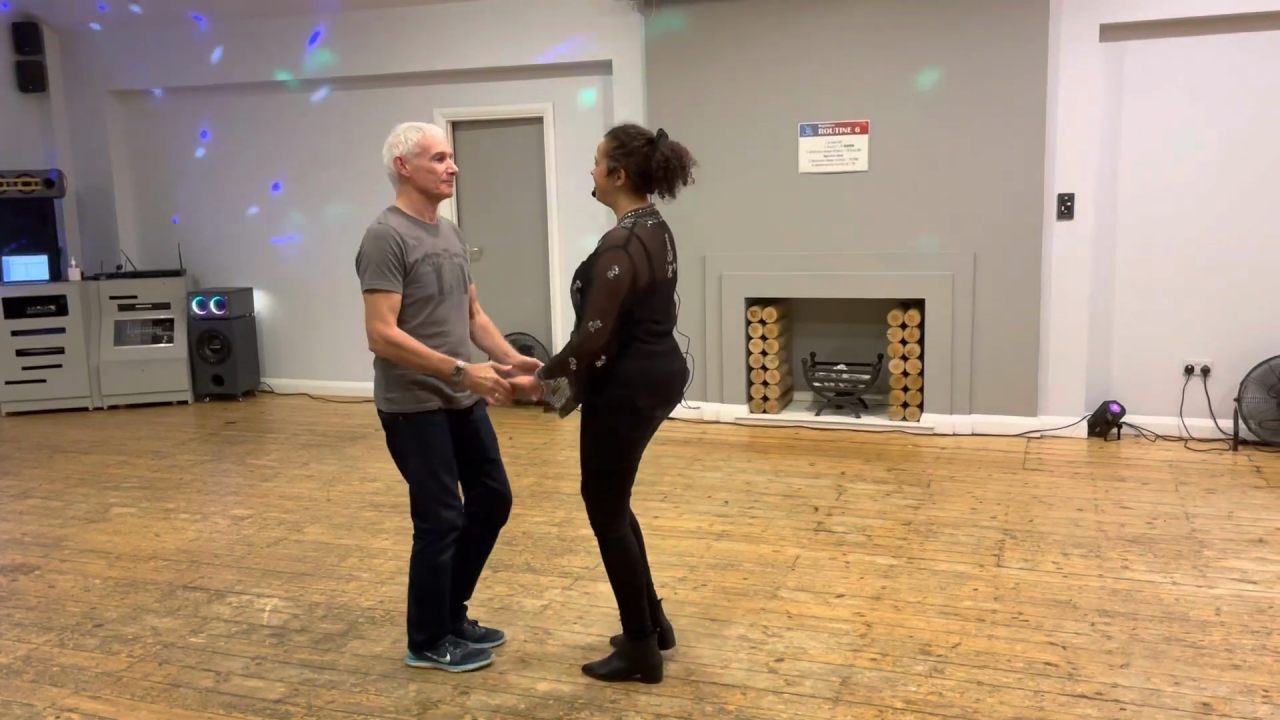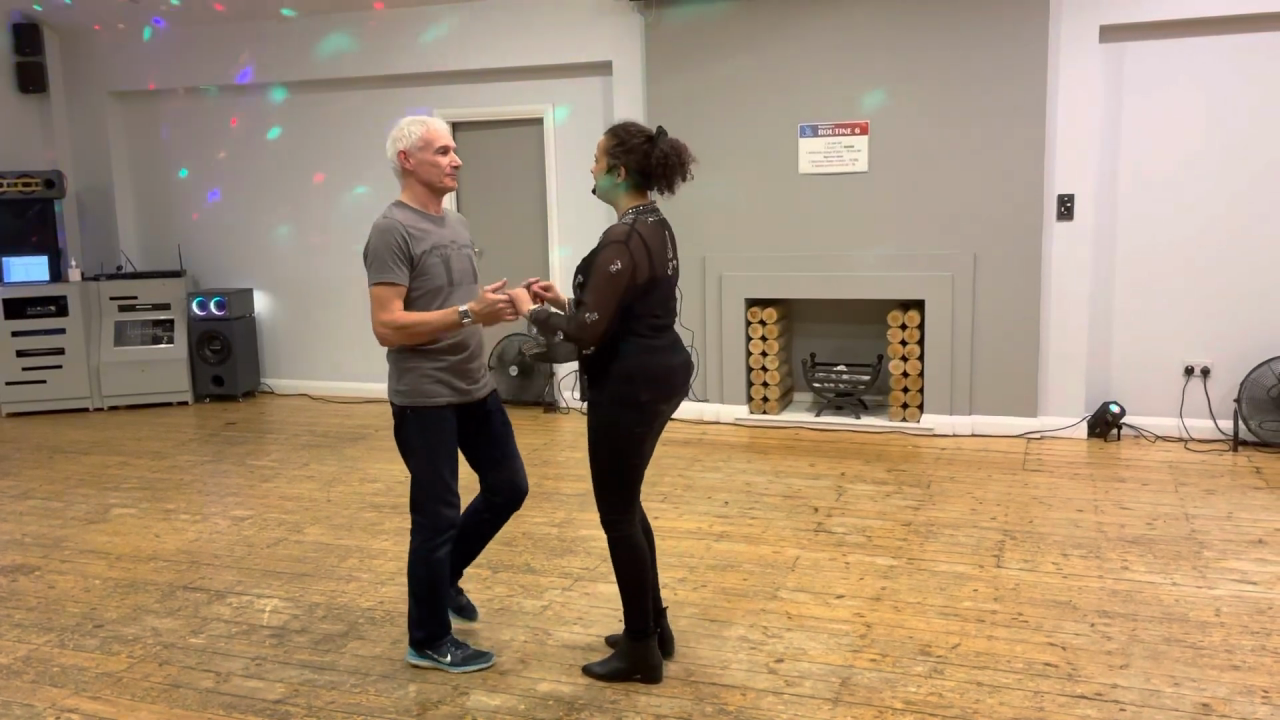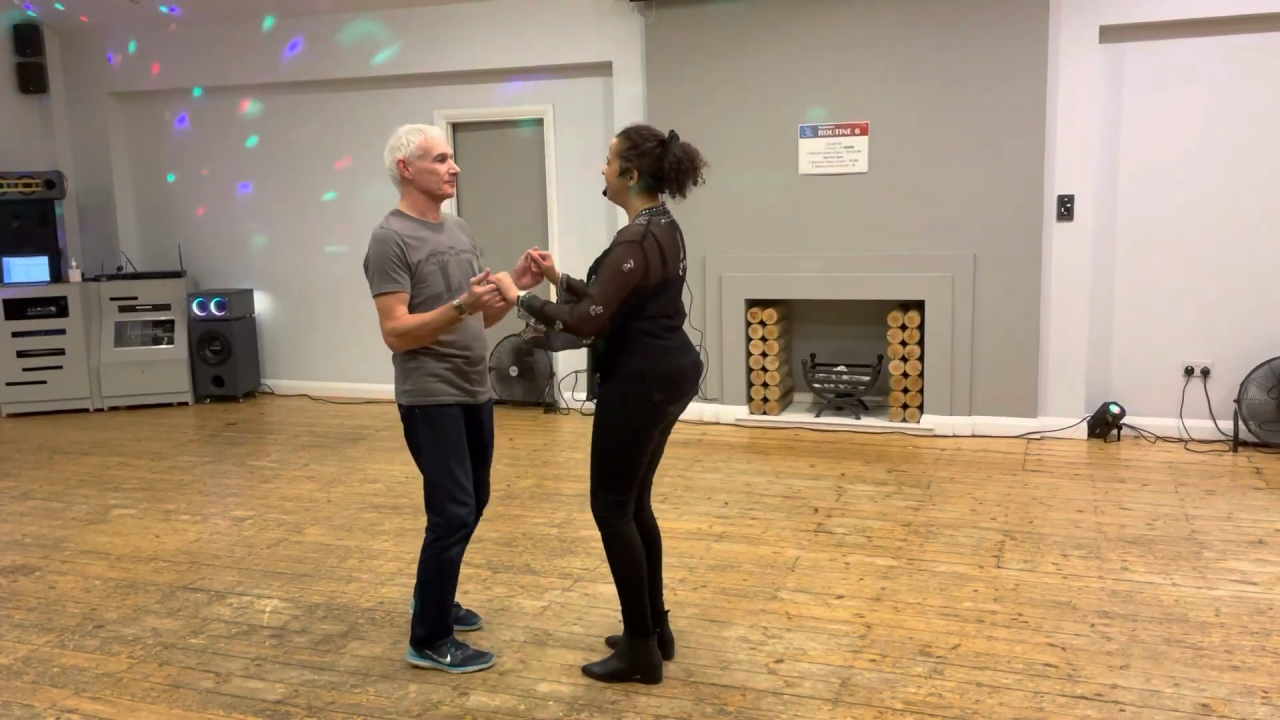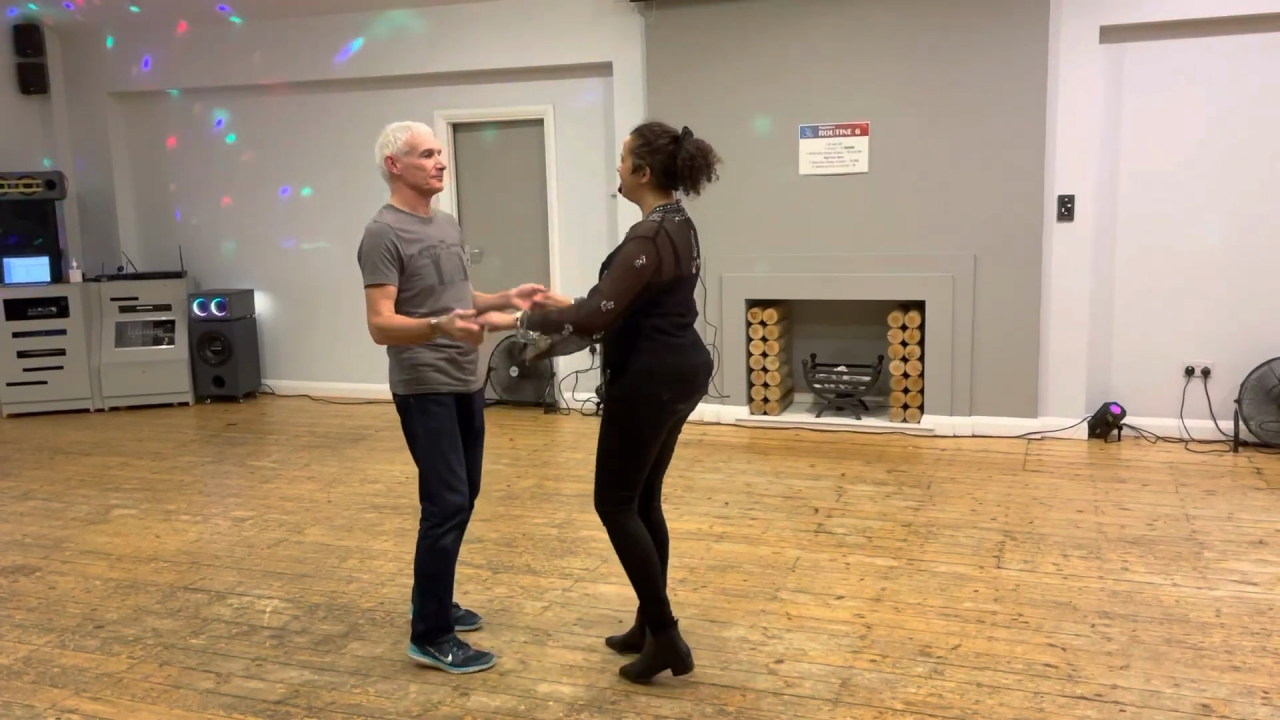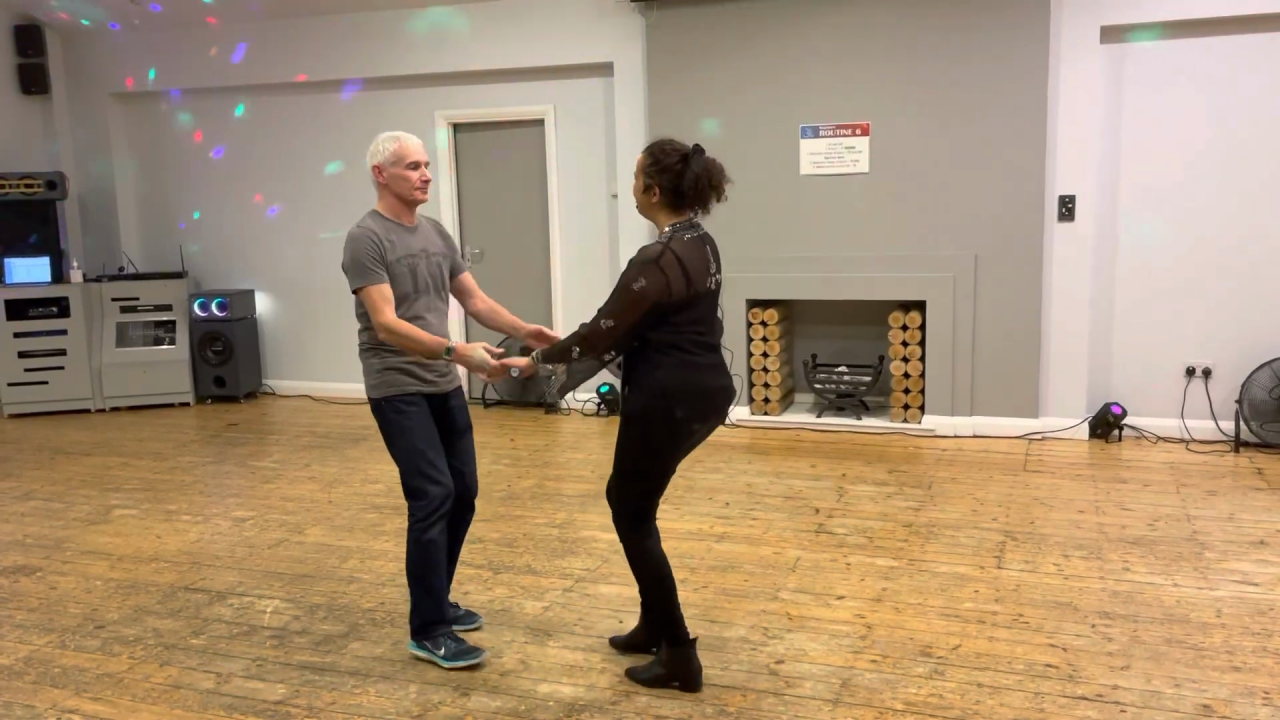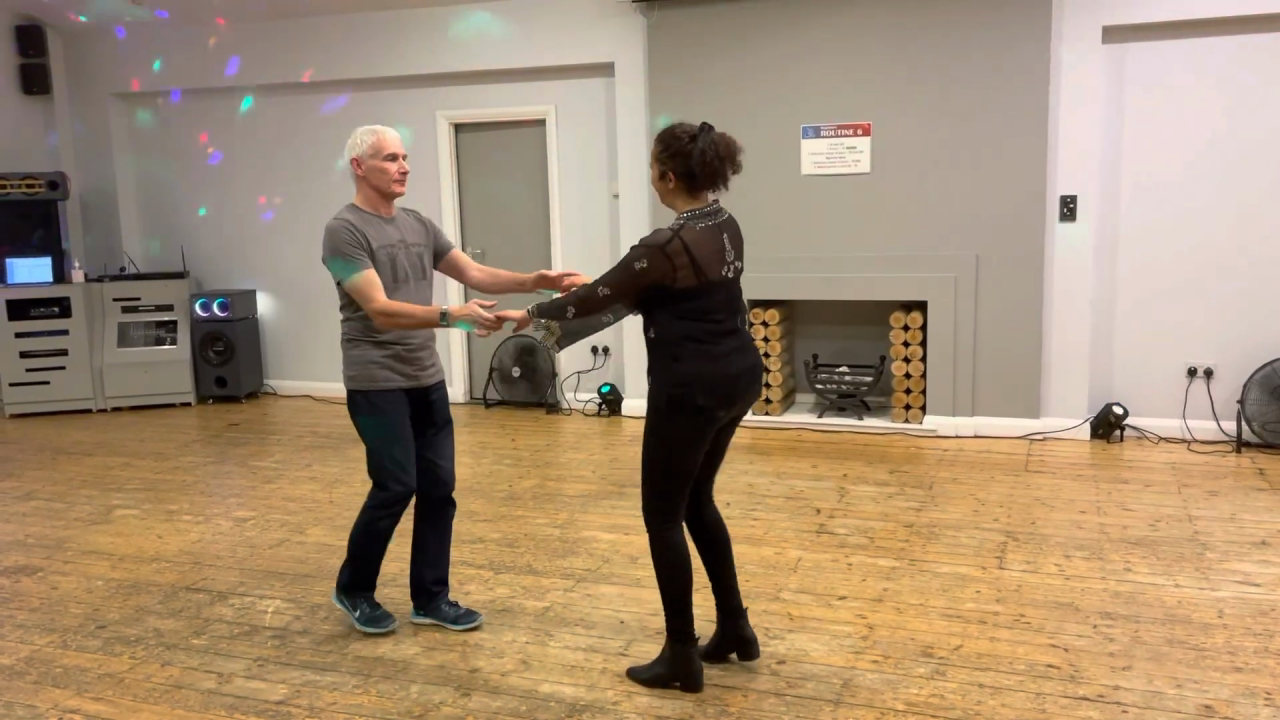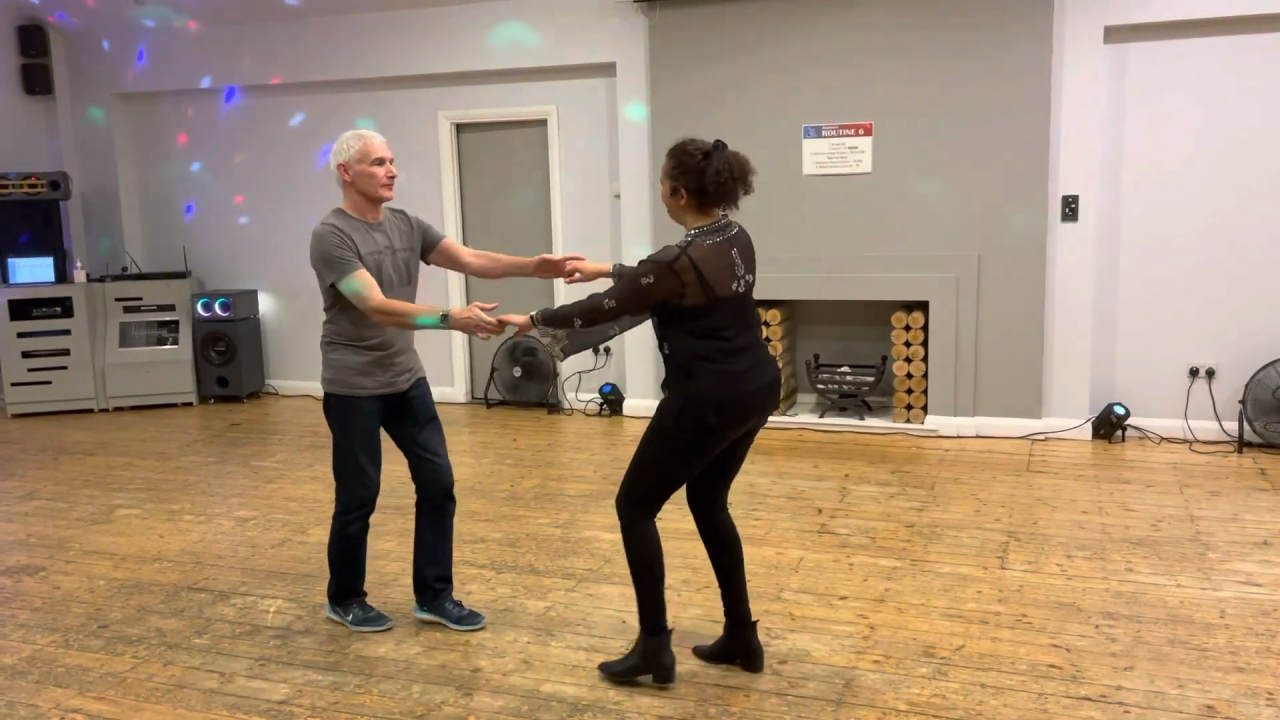
dt=0.3s
person 1, frame 1
left shoulder: (620, 243)
right shoulder: (657, 230)
left elbow: (595, 336)
left wrist: (542, 377)
right wrist: (558, 370)
left hip: (628, 387)
right hip: (659, 373)
left knee: (605, 511)
right knee: (608, 500)
left ankle: (640, 648)
right ankle: (650, 621)
person 1, frame 2
left shoulder: (622, 238)
right shoulder: (655, 226)
left elbow: (590, 330)
left wrist: (532, 312)
right wrist: (565, 300)
left hip: (630, 384)
right hip: (661, 372)
left knee: (617, 512)
right knee: (624, 502)
left ankle: (640, 650)
right ankle: (654, 626)
person 1, frame 3
left shoulder: (637, 238)
right shoulder: (663, 228)
left elbow: (589, 321)
left wrist: (521, 297)
right wrist: (560, 279)
left hip: (640, 383)
right hip: (667, 374)
left knee: (612, 509)
right knee: (633, 503)
left ankle: (640, 649)
right ankle: (655, 627)
person 1, frame 4
left shoulder: (648, 236)
right shoulder: (678, 225)
left elbow: (599, 316)
left wrist: (520, 318)
right wrist: (567, 303)
left hip: (650, 380)
right hip: (680, 371)
left knee: (615, 504)
right knee: (641, 499)
left ankle: (665, 640)
right ankle: (649, 626)
person 1, frame 5
left shoulder: (657, 258)
right shoulder: (701, 243)
left elbow: (605, 331)
left wrist: (537, 361)
right wrist: (566, 347)
left hip: (668, 398)
right hip: (708, 390)
left knee: (633, 518)
right knee: (626, 496)
left ankle: (678, 656)
right ankle: (653, 626)
person 1, frame 6
left shoulder: (670, 243)
right shoulder: (726, 226)
left elbow: (602, 299)
left wrist: (528, 315)
right wrist: (591, 280)
left hip: (691, 386)
right hip: (737, 374)
left knee: (663, 513)
right knee: (694, 497)
left ankle: (682, 656)
right ankle: (734, 628)
person 1, frame 7
left shoulder: (680, 260)
right shoulder: (736, 239)
left elbow: (607, 308)
left wrist: (532, 321)
right wrist: (606, 268)
left hip: (706, 400)
right hip: (755, 388)
left knee: (635, 505)
right knee: (708, 504)
left ankle: (653, 646)
right ankle: (742, 637)
person 2, frame 1
left shoulder: (450, 233)
right shoulder: (386, 237)
right elbow: (381, 334)
left wrist: (510, 358)
right wrist: (463, 371)
left hip: (464, 400)
right hip: (414, 405)
left knee: (493, 501)
right knee: (440, 520)
left ankle: (451, 616)
right ankle: (428, 642)
person 2, frame 2
left shoulder: (457, 224)
right shoulder: (392, 231)
right elbow: (388, 327)
left wrist: (509, 300)
right wrist: (468, 314)
left hip: (476, 389)
right hip: (424, 397)
left knee: (508, 488)
right knee: (438, 515)
left ankle: (443, 580)
right ankle: (429, 641)
person 2, frame 3
left shoulder: (459, 230)
right shoulder: (390, 240)
right elbow: (396, 333)
left wrist: (514, 285)
right wrist: (461, 305)
left hip: (475, 392)
right hip: (430, 398)
left knee: (470, 506)
right knee: (452, 513)
left ankle: (433, 598)
right ankle: (430, 640)
person 2, frame 4
left shoulder: (448, 224)
right shoulder: (384, 233)
right elbow: (381, 325)
left wrist: (506, 300)
right wrist: (440, 327)
left hip: (466, 383)
right hip: (425, 388)
left knee: (464, 496)
right knee: (447, 501)
left ankle: (431, 601)
right ankle: (432, 637)
person 2, frame 5
left shoulder: (437, 233)
right shoulder: (366, 239)
left elbow: (475, 301)
right elbow: (386, 326)
left wrist: (526, 331)
right wrist: (459, 352)
left hip: (443, 386)
right hip: (398, 389)
left knee: (463, 493)
right knee: (433, 496)
left ankle: (433, 600)
right ankle: (428, 630)
person 2, frame 6
left shoulder: (418, 224)
right shoulder: (344, 230)
left elbow: (473, 273)
right elbow: (379, 308)
left wrist: (532, 281)
right wrist: (451, 316)
left hip: (426, 377)
right hip: (375, 383)
left knee: (438, 487)
right knee: (394, 488)
left ankle: (430, 597)
right ankle: (354, 589)
person 2, frame 7
left shoulder: (407, 226)
right shoulder: (330, 236)
left elbow: (471, 260)
right elbow: (378, 308)
left wrist: (535, 265)
right wrist: (452, 318)
left hip: (406, 380)
right hip: (353, 388)
left knee: (438, 483)
right knee: (359, 496)
left ankle: (433, 595)
right ankle: (344, 599)
